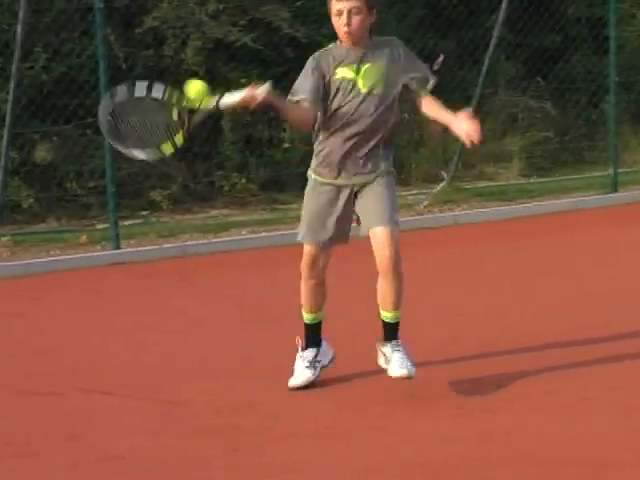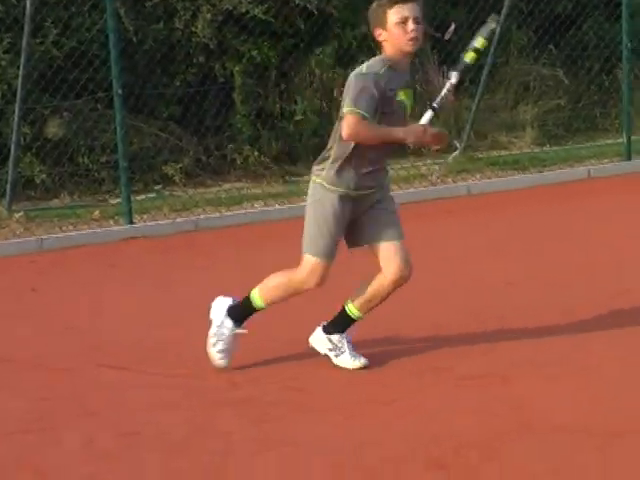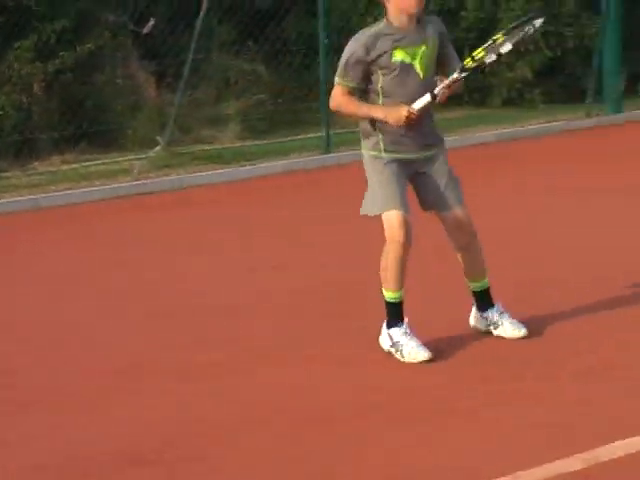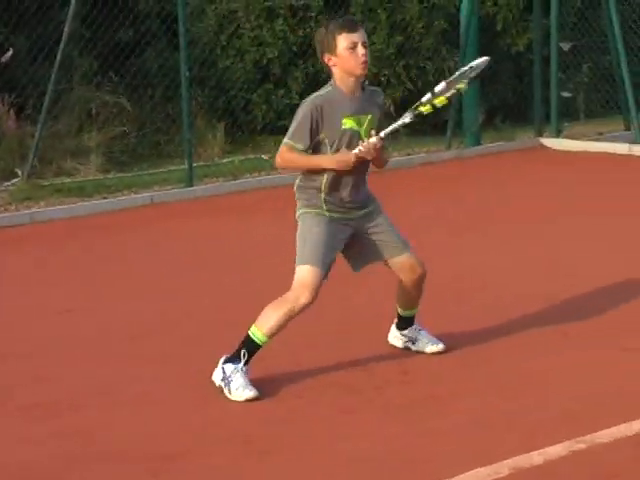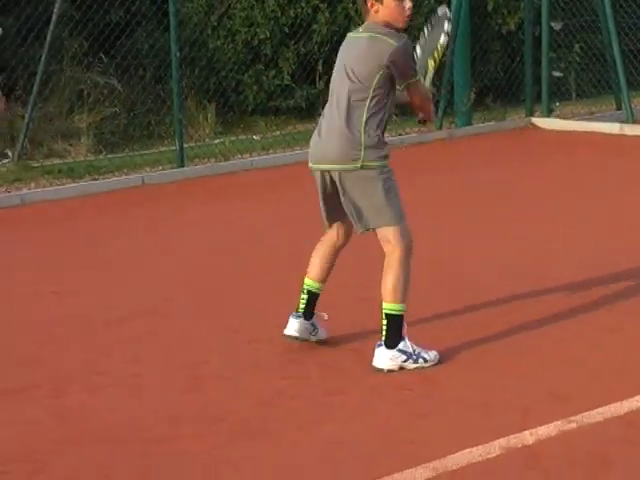
dt=0.7s
person 1, frame 1
left shoulder: (392, 51)
right shoulder: (320, 63)
left elbow: (423, 97)
right elbow: (304, 120)
left wrist: (455, 120)
right wrist: (270, 100)
left hip: (374, 174)
right hip: (326, 176)
left knee: (387, 256)
right knee: (312, 263)
left ankle: (391, 344)
right ankle: (314, 347)
person 1, frame 2
left shoulder: (403, 74)
right shoulder: (368, 76)
right elbow: (351, 130)
left wrist: (421, 137)
right wrist: (404, 134)
left hip: (372, 189)
right hip: (335, 186)
left knee: (398, 270)
right knee: (310, 276)
left ankle: (332, 333)
right ankle: (232, 313)
person 1, frame 3
right shoulder: (366, 43)
left elbow: (452, 75)
right elbow: (338, 99)
left wrist: (447, 87)
right wrist: (386, 113)
left hip: (427, 149)
right hip: (384, 150)
left knee: (464, 230)
right knee: (399, 234)
left ankle: (485, 310)
right ankle: (394, 328)
person 1, frame 4
left shoulder: (375, 99)
right shoulder: (316, 106)
left elbow: (381, 163)
right elbow: (283, 158)
left wrist: (377, 153)
right wrist: (332, 160)
left hip: (361, 207)
right hip: (319, 210)
left knee: (414, 271)
right knee: (304, 293)
left ankle: (404, 329)
right ankle: (234, 363)
person 1, frame 5
left shoulder: (353, 38)
right shoulder: (395, 45)
right elbow: (420, 102)
left wrist: (401, 93)
right wrist: (429, 112)
left hip: (323, 155)
right hip: (360, 159)
left knee: (336, 234)
right knee: (399, 245)
left ankle: (303, 317)
right ankle: (392, 345)
